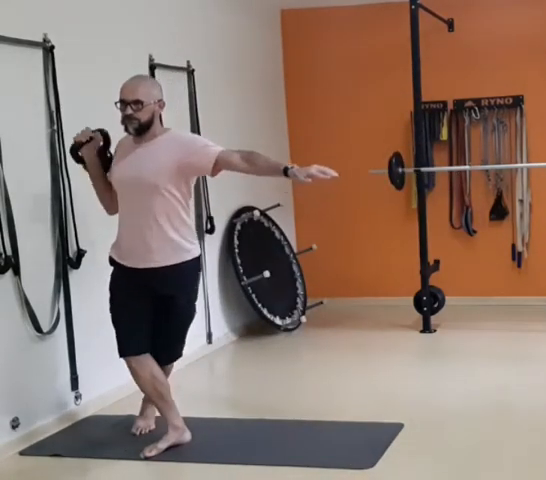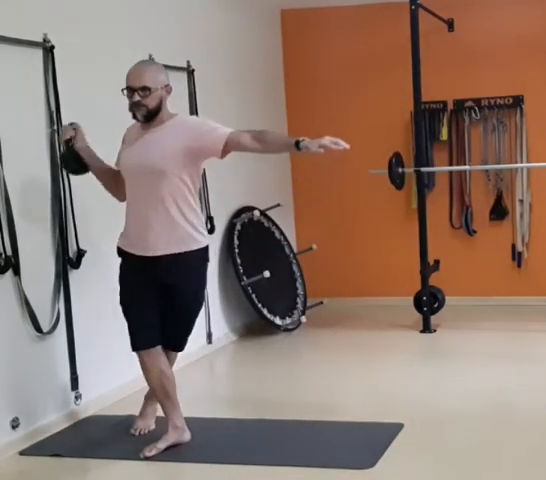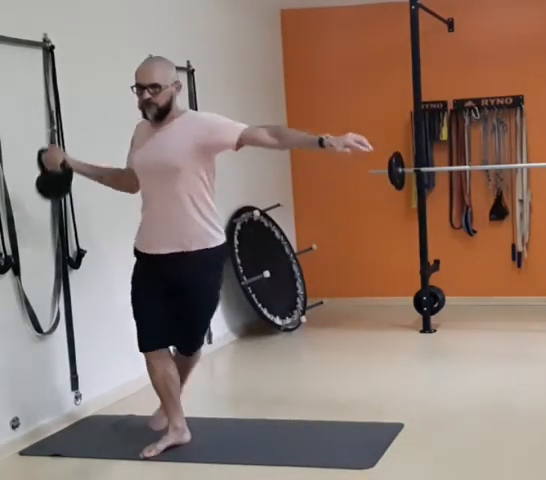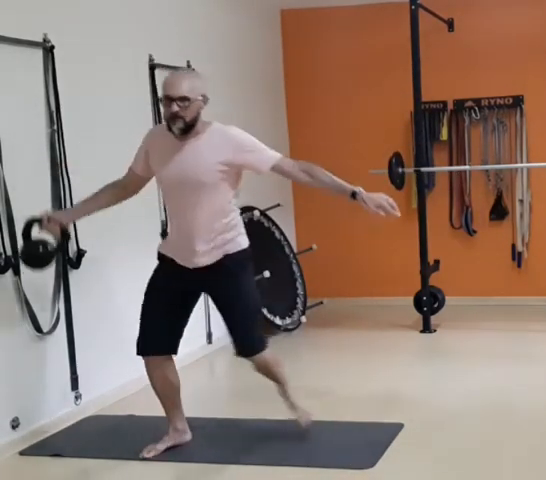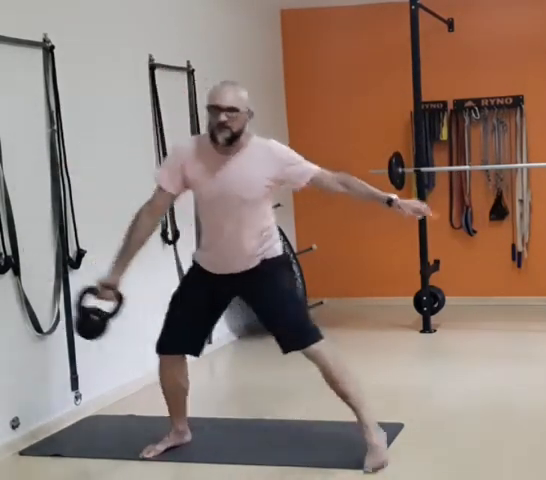
dt=0.2s
person 1, frame 1
left shoulder: (183, 145)
right shoulder: (123, 148)
left elbow: (239, 159)
right elbow: (112, 204)
left wrist: (290, 170)
right wrist: (91, 158)
left hip: (176, 266)
right hip: (128, 268)
left knee: (165, 352)
right knee: (135, 352)
left ankle: (150, 406)
right ankle: (176, 427)
person 1, frame 2
left shoulder: (191, 130)
right shoulder: (132, 135)
left elbow: (250, 139)
left wrist: (301, 143)
right wrist: (82, 150)
left hip: (184, 255)
right hip: (136, 257)
left knee: (171, 344)
right knee: (147, 345)
left ankle: (151, 403)
right ankle: (177, 426)
person 1, frame 3
left shoulder: (202, 125)
right shoulder: (142, 132)
left elbow: (268, 136)
right elbow: (132, 180)
left wrist: (324, 141)
right wrist: (74, 165)
left hip: (201, 252)
right hip: (151, 255)
left knee: (189, 343)
right knee: (153, 346)
left ankle: (172, 396)
right ankle: (177, 426)
person 1, frame 4
left shoulder: (229, 140)
right shoulder: (154, 141)
left elbow: (296, 169)
right elbow: (124, 187)
left wrist: (357, 193)
right wrist: (71, 213)
left hip: (228, 258)
right hip: (176, 261)
left knee: (252, 348)
right knee: (152, 350)
left ankle: (286, 392)
right ankle: (178, 428)
person 1, frame 5
left shoulder: (270, 154)
right shoulder: (185, 154)
left elbow: (334, 181)
right elbow: (151, 212)
left wrist: (393, 201)
right wrist: (116, 269)
left hip: (263, 265)
right hip: (208, 268)
left knee: (312, 346)
right knee: (169, 351)
left ankle: (371, 429)
right ankle: (179, 430)
